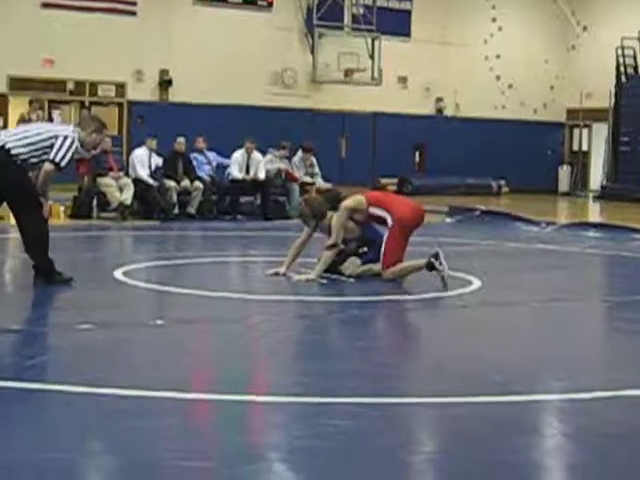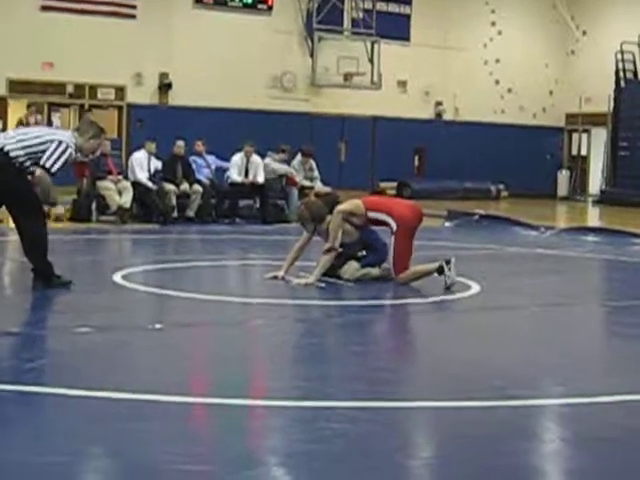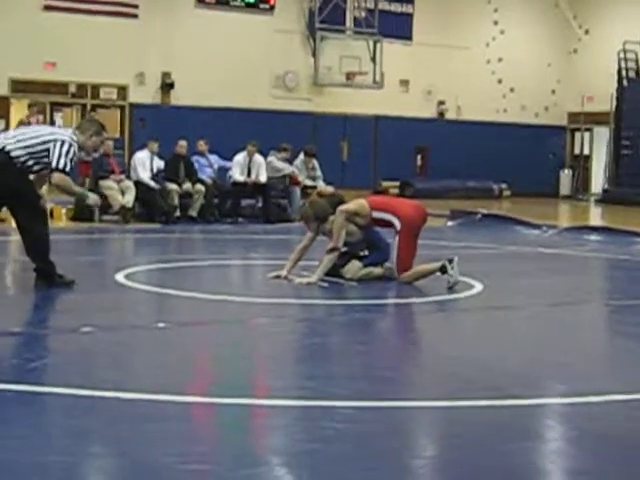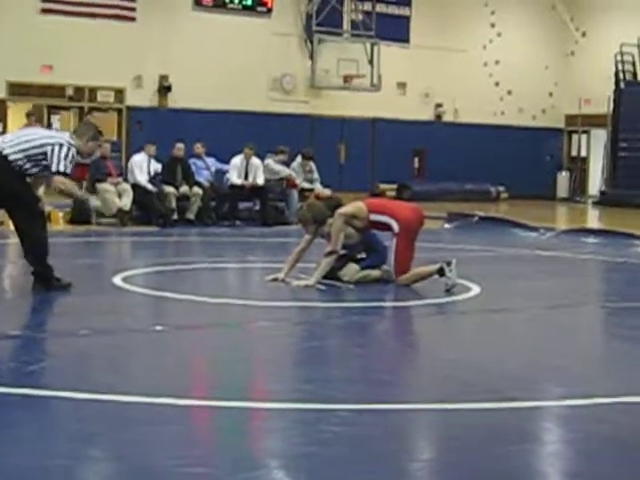
dt=0.4s
person 1, frame 1
left shoulder: (345, 207)
right shoulder: (355, 201)
left elbow: (334, 245)
left wrist: (315, 274)
left hip: (401, 217)
right hip: (414, 210)
left knee: (388, 274)
left ankle: (430, 263)
person 1, frame 2
left shoulder: (341, 213)
right shoulder: (343, 210)
left elbow: (331, 249)
left wrist: (313, 278)
left hip: (403, 217)
right hip: (411, 209)
left knee: (400, 276)
left ankle: (439, 267)
person 1, frame 3
left shoulder: (342, 214)
right shoulder: (334, 216)
left elbow: (334, 249)
left wrist: (315, 277)
left hip: (407, 218)
right hip: (415, 209)
left knee: (402, 276)
left ankle: (443, 266)
person 1, frame 4
left shoulder: (340, 216)
right shoulder: (331, 218)
left elbow: (333, 252)
left wrist: (313, 280)
left hip: (405, 221)
right hip: (413, 212)
left knee: (400, 279)
left ankle: (440, 269)
person 2, frame 1
left shoulder: (63, 133)
right shoulder: (71, 139)
right elbow: (48, 169)
left wrist: (38, 194)
right wrist: (42, 197)
right knee: (34, 215)
right ankle: (45, 272)
person 2, frame 2
left shoulder: (61, 139)
right shoulder: (66, 144)
left elbow: (36, 170)
right elbow: (41, 174)
left wrist: (34, 199)
right knee: (33, 217)
right ankle: (44, 276)
person 2, frame 3
left shoulder: (62, 137)
right shoulder: (68, 142)
left elbow: (44, 173)
right elbow: (57, 179)
left wrist: (33, 196)
right wrist: (85, 195)
right knee: (34, 217)
right ankle: (46, 275)
person 2, frame 4
left shoulder: (58, 140)
right shoulder: (66, 147)
right elbow: (59, 183)
left wrist: (32, 199)
right wrist: (87, 199)
right knee: (33, 220)
right ankle: (44, 278)
